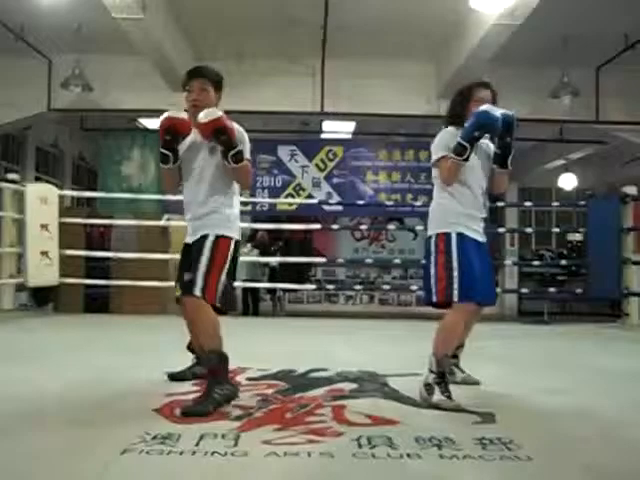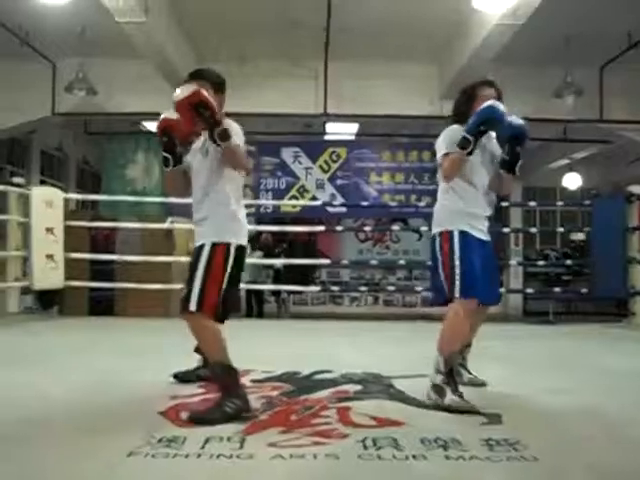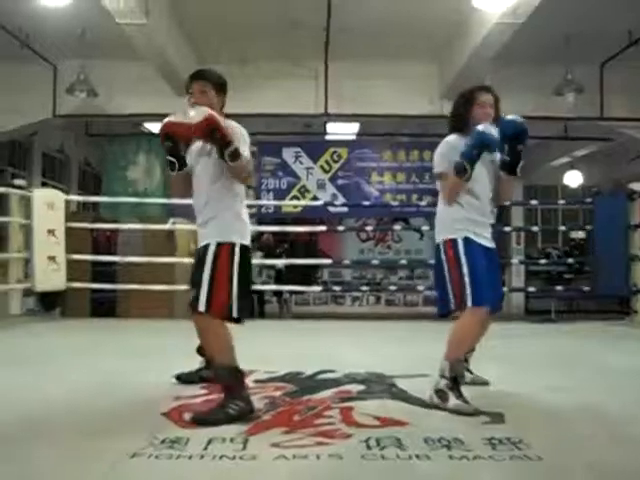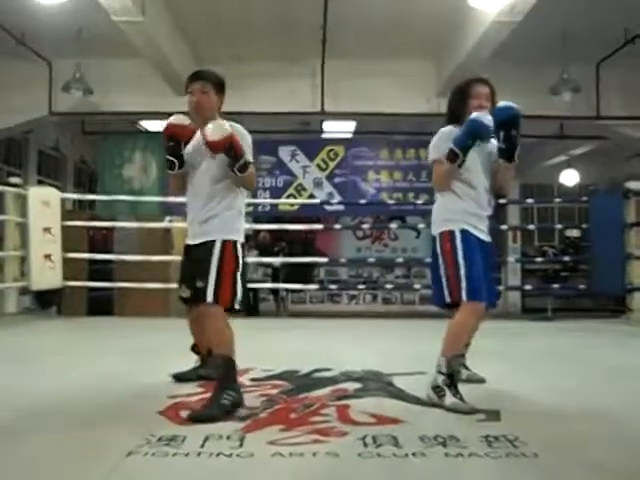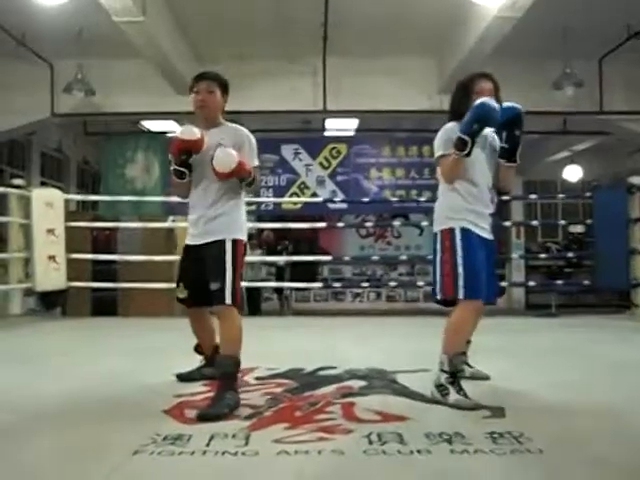
dt=0.2s
person 1, frame 1
left shoulder: (232, 130)
right shoulder: (183, 135)
left elbow: (246, 181)
right elbow: (170, 186)
left wrist: (229, 146)
right wrist: (167, 150)
left hip: (219, 227)
right hip: (194, 229)
left knee: (196, 297)
right knee: (186, 301)
left ankle: (220, 380)
right ankle: (202, 360)
person 1, frame 2
left shoulder: (226, 128)
right shoulder: (194, 142)
left elbow: (241, 164)
right elbow: (177, 189)
left wrist: (214, 125)
right wrist: (170, 152)
left hip: (223, 235)
right hip: (208, 235)
left knee: (196, 311)
right knee: (198, 309)
left ankle: (233, 393)
right ankle: (209, 364)
person 1, frame 3
left shoulder: (232, 131)
right shoulder: (197, 143)
left elbow: (246, 174)
right elbow: (182, 191)
left wrist: (222, 142)
right wrist: (174, 155)
left hip: (226, 235)
right hip: (210, 235)
left knee: (206, 312)
right knee: (201, 309)
left ankle: (237, 395)
right ankle: (212, 365)
person 1, frame 4
left shoulder: (234, 133)
right shoulder: (191, 140)
left elbow: (251, 183)
right elbow: (177, 189)
left wrist: (235, 156)
right wrist: (173, 154)
left hip: (223, 233)
right hip: (196, 233)
left knee: (212, 304)
right knee: (192, 303)
left ankle: (228, 388)
right ankle: (208, 362)
person 1, frame 5
left shoulder: (239, 136)
right shoulder: (190, 140)
left elbow: (254, 185)
right elbow: (182, 192)
left wrist: (243, 175)
right wrist: (179, 164)
left hip: (226, 232)
right hip: (196, 233)
left knee: (224, 303)
right knee: (191, 302)
left ankle: (229, 387)
right ankle: (211, 361)
person 2, frame 1
left shoulder: (486, 144)
right shoulder: (449, 135)
left elbow: (499, 188)
right elbow: (446, 176)
left wrist: (504, 147)
right wrist: (468, 139)
left hip: (475, 230)
right hip: (450, 230)
left knee: (476, 304)
right knee: (461, 304)
left ankle: (451, 364)
right ankle: (433, 379)
person 2, frame 2
left shoulder: (493, 142)
right shoulder: (453, 133)
left elbow: (502, 188)
right elbow: (448, 173)
left wrist: (512, 155)
right wrist: (472, 134)
left hip: (480, 229)
right hip: (454, 228)
left knee: (482, 303)
right knee: (465, 300)
left ankle: (458, 364)
right ankle: (441, 381)
person 2, frame 3
left shoulder: (492, 148)
right shoulder: (451, 145)
left elbow: (503, 195)
right elbow: (448, 194)
left wrist: (512, 156)
right wrist: (469, 158)
left hip: (483, 237)
right hip: (457, 236)
left knee: (488, 309)
right knee: (475, 309)
left ankle: (460, 364)
right ankle: (444, 385)
person 2, frame 4
left shoulder: (488, 138)
right shoulder: (447, 135)
left elbow: (503, 184)
right elbow: (439, 183)
left wrist: (509, 143)
right wrist: (462, 146)
left hip: (480, 229)
right hip: (453, 228)
left knee: (481, 304)
right knee: (471, 303)
left ankle: (456, 362)
right ankle: (442, 381)
person 2, frame 5
left shoulder: (491, 136)
right shoulder: (451, 131)
left elbow: (504, 183)
right elbow: (448, 175)
left wrist: (511, 141)
right wrist: (468, 134)
left hip: (482, 226)
right hip: (456, 226)
left knee: (478, 301)
right knee: (469, 300)
left ankle: (459, 360)
right ankle: (445, 379)
